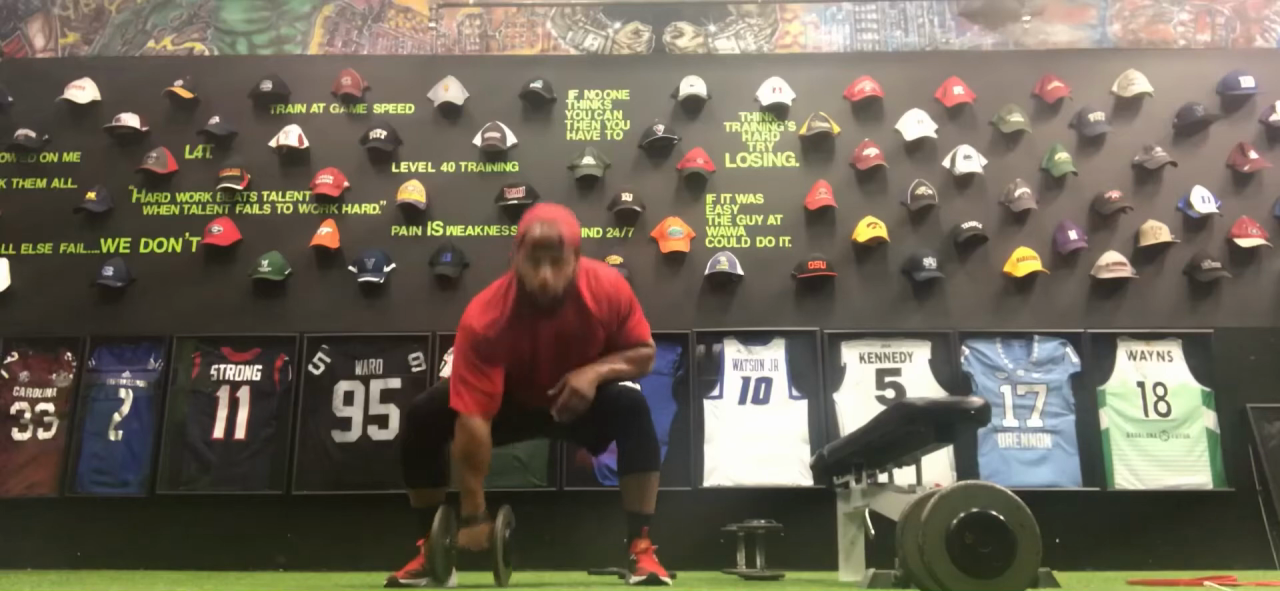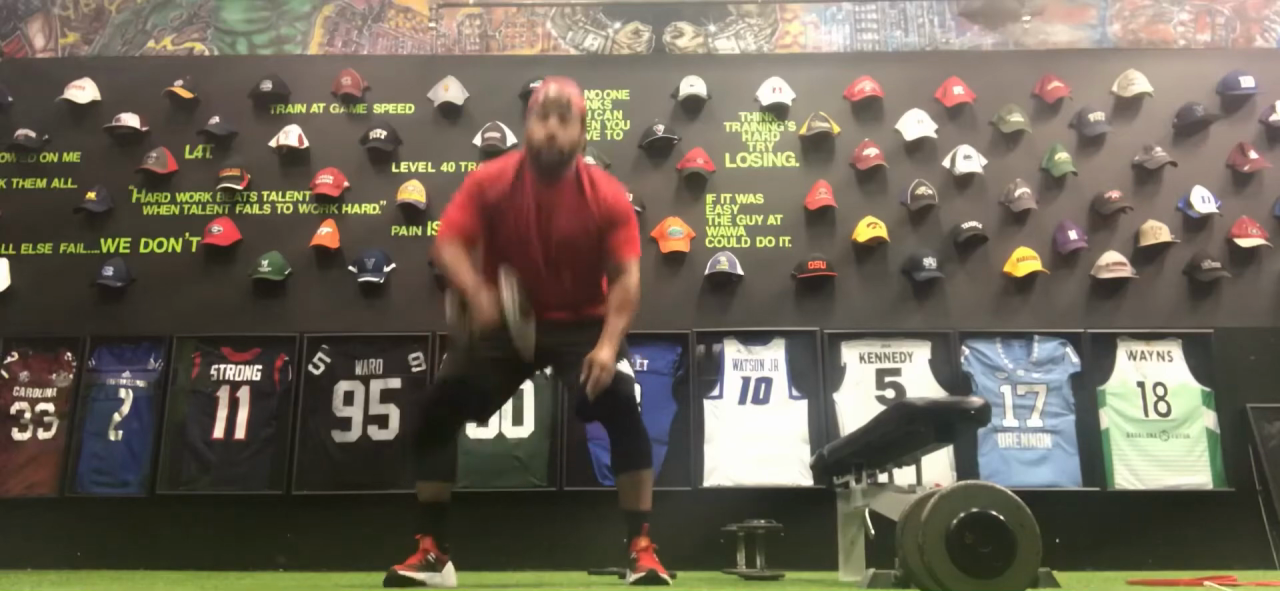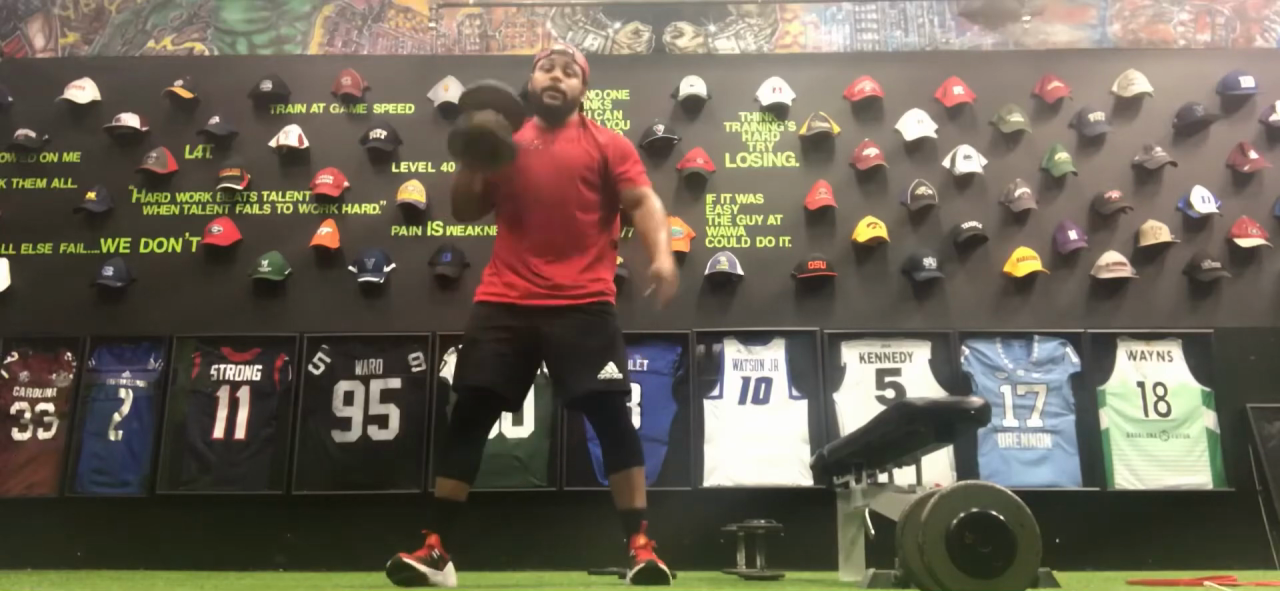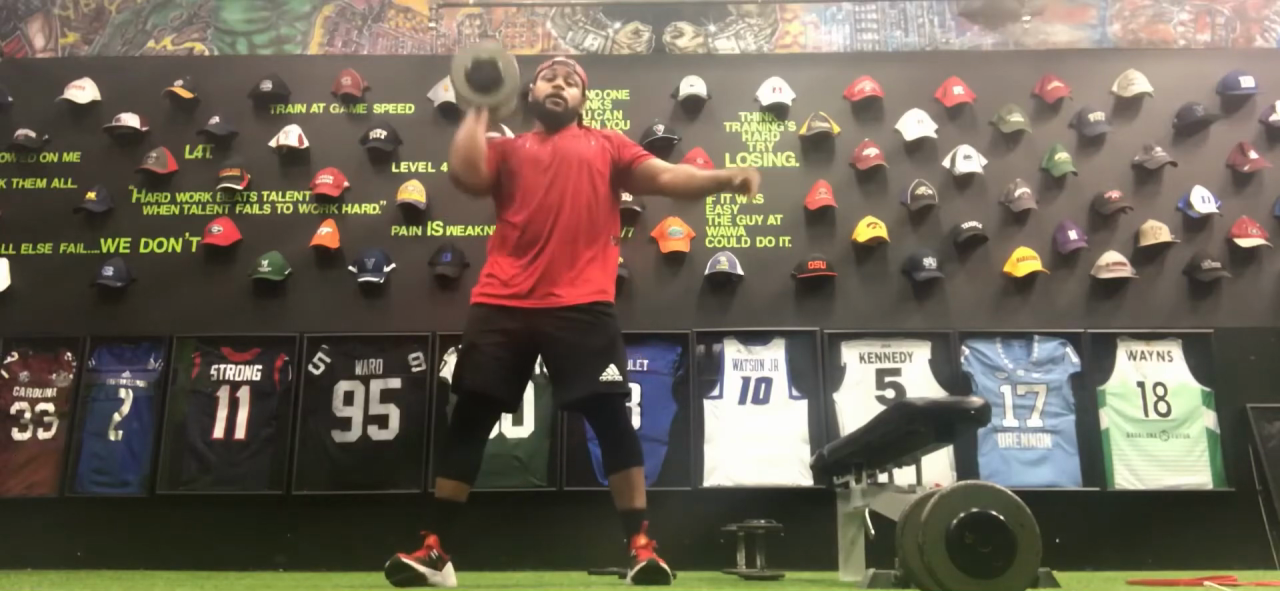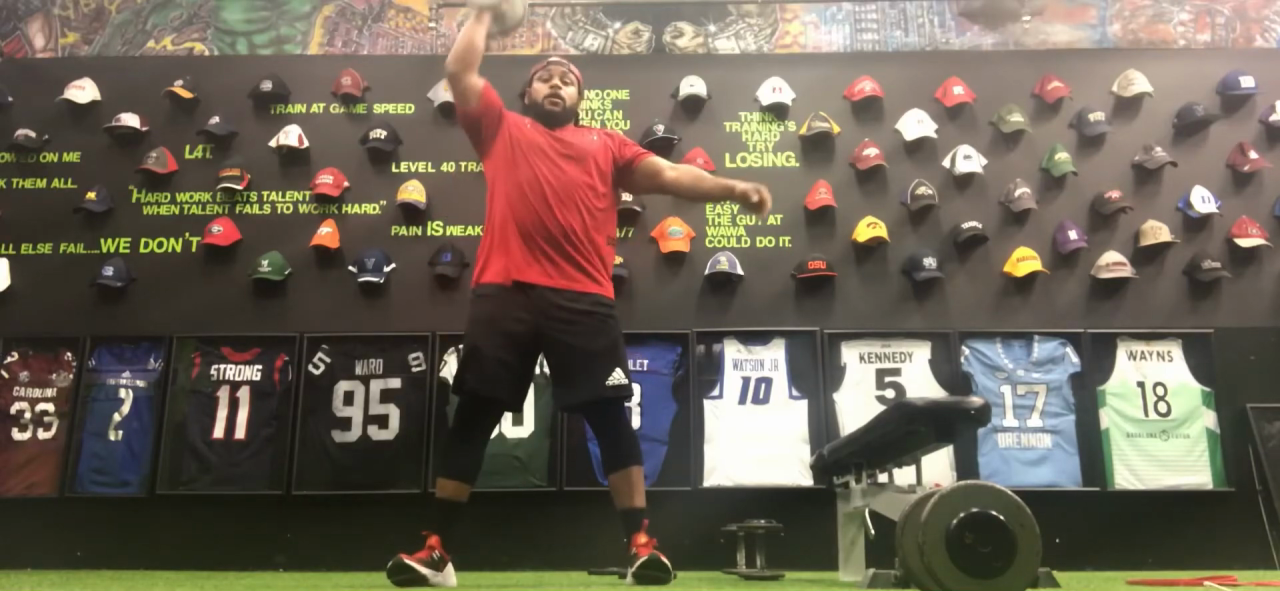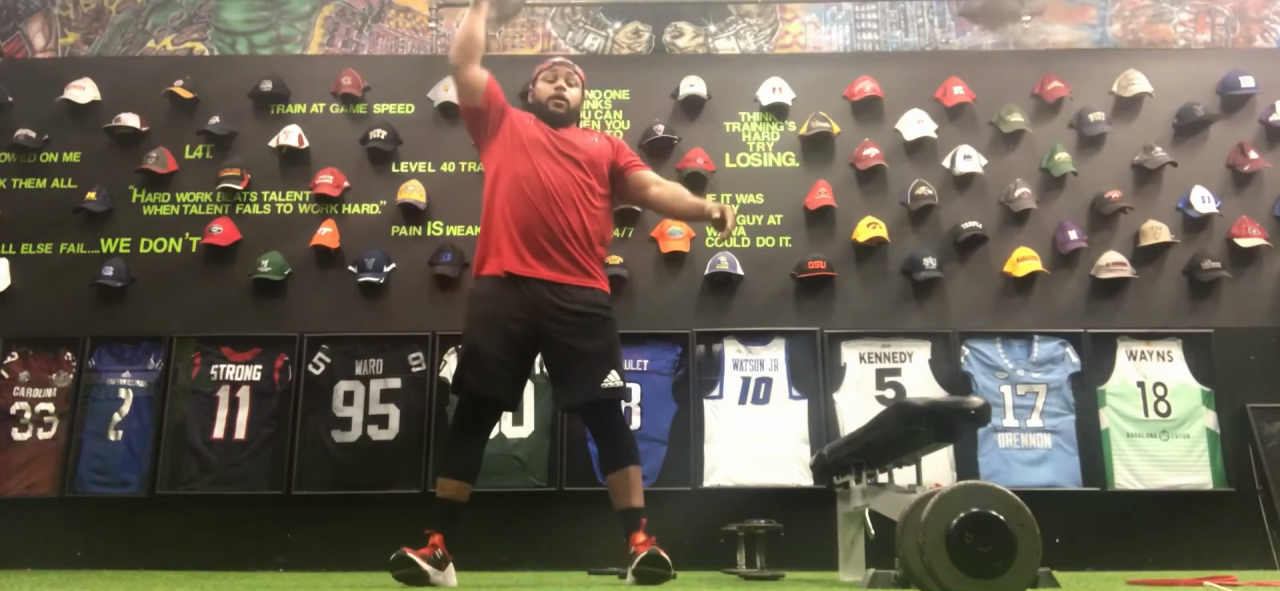
dt=0.3s
person 1, frame 1
left shoulder: (609, 290)
right shoulder: (485, 317)
left elbow: (643, 351)
right elbow: (471, 421)
left wrist: (593, 372)
right wrist: (473, 515)
left hip: (579, 392)
right hip: (507, 402)
left knee: (632, 410)
right knee: (420, 418)
left ankle: (642, 552)
right ankle: (430, 554)
person 1, frame 2
left shoulder: (607, 194)
right shoulder: (489, 180)
left elbow: (626, 277)
right elbow: (449, 243)
left wrist: (609, 345)
right wrist: (476, 291)
left hip: (583, 323)
right hip: (503, 321)
left knee: (622, 405)
right knee: (438, 412)
left ankle: (642, 550)
person 1, frame 3
left shoulder: (607, 144)
right shoulder: (504, 142)
left elbow: (643, 203)
right elbow: (464, 210)
left wrist: (661, 253)
left hip: (583, 305)
right hip: (503, 303)
left knee: (612, 413)
right knee: (470, 416)
left ankle: (641, 547)
person 1, frame 4
left shoulder: (607, 145)
right shoulder: (506, 147)
left elbow: (662, 176)
right elbow: (464, 176)
left wrist: (724, 177)
right wrist: (479, 111)
left hip: (582, 305)
right hip: (502, 303)
left knee: (611, 417)
right knee: (469, 417)
left ankle: (642, 547)
person 1, frame 5
left shoulder: (606, 144)
right shoulder: (501, 130)
left elbow: (668, 175)
right elbow: (459, 72)
left wrist: (732, 188)
right wrist: (481, 16)
left hip: (582, 299)
right hip: (505, 293)
left knee: (610, 416)
right knee: (473, 416)
person 1, frame 6
left shoulder: (605, 147)
right shoulder: (502, 126)
left elbow: (654, 189)
right elbow: (464, 63)
left wrist: (706, 208)
left hip: (579, 295)
right hip: (502, 289)
left knee: (606, 415)
right knee: (473, 415)
left ankle: (639, 543)
